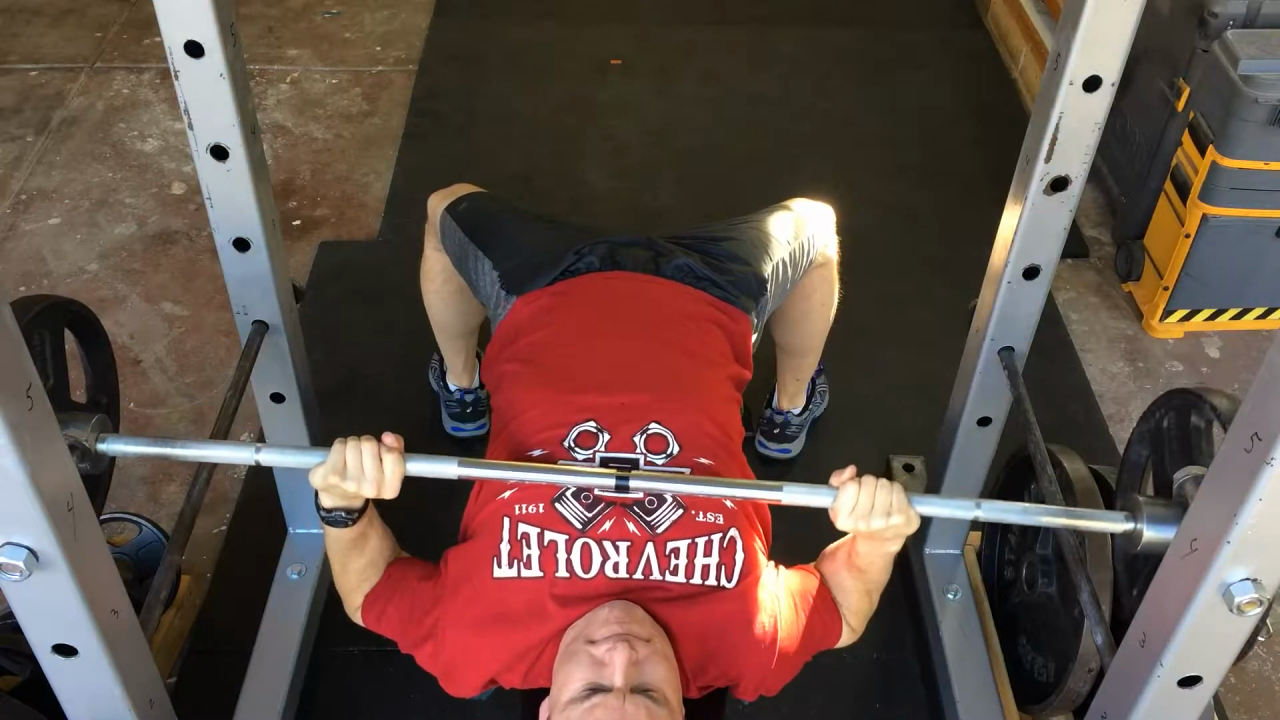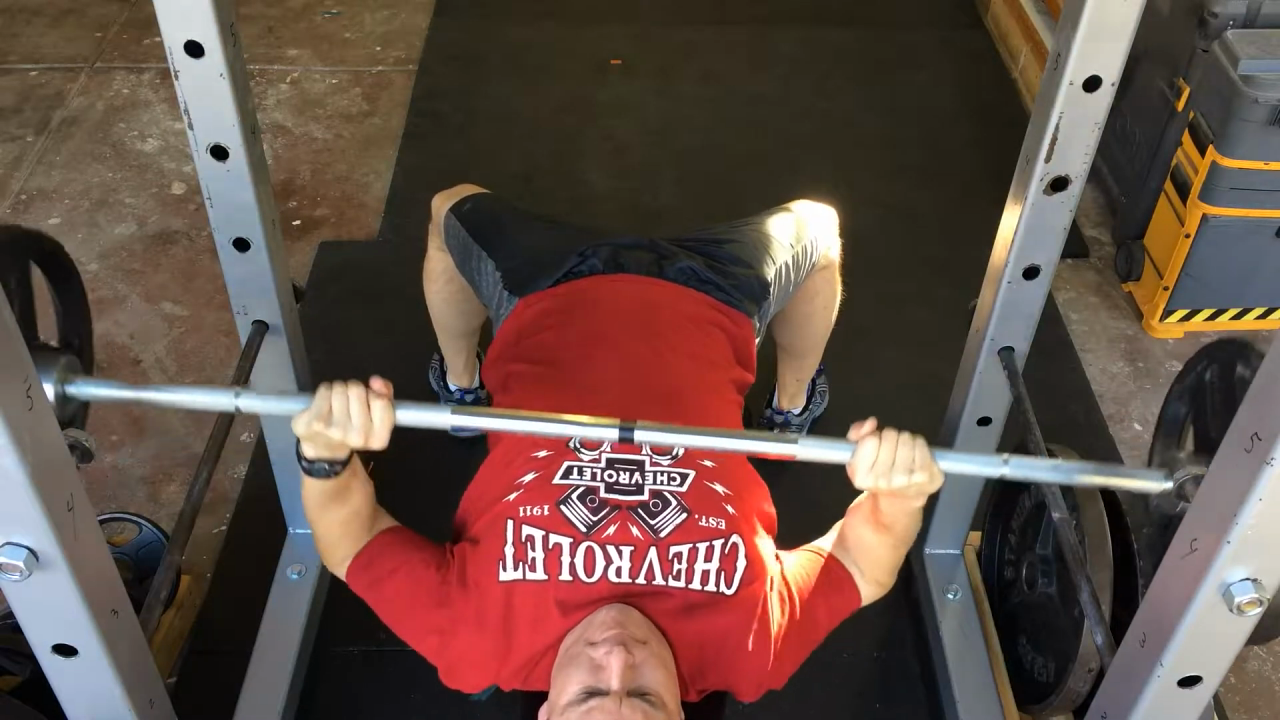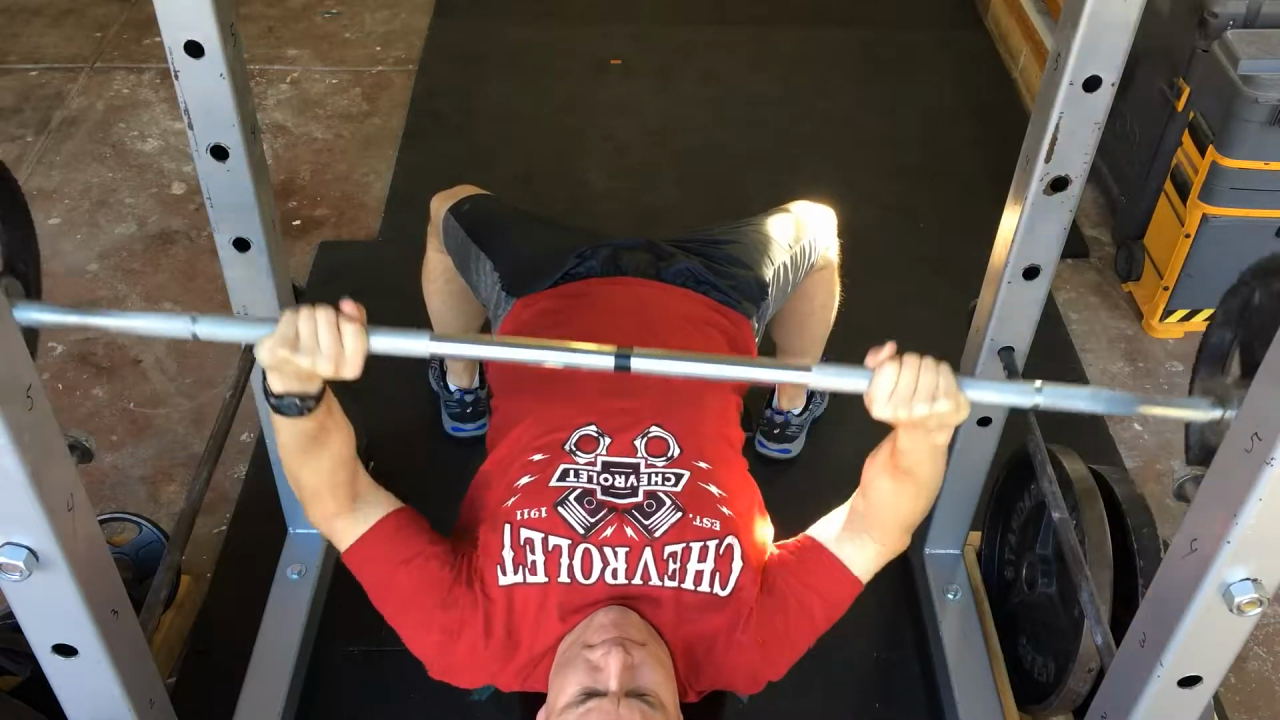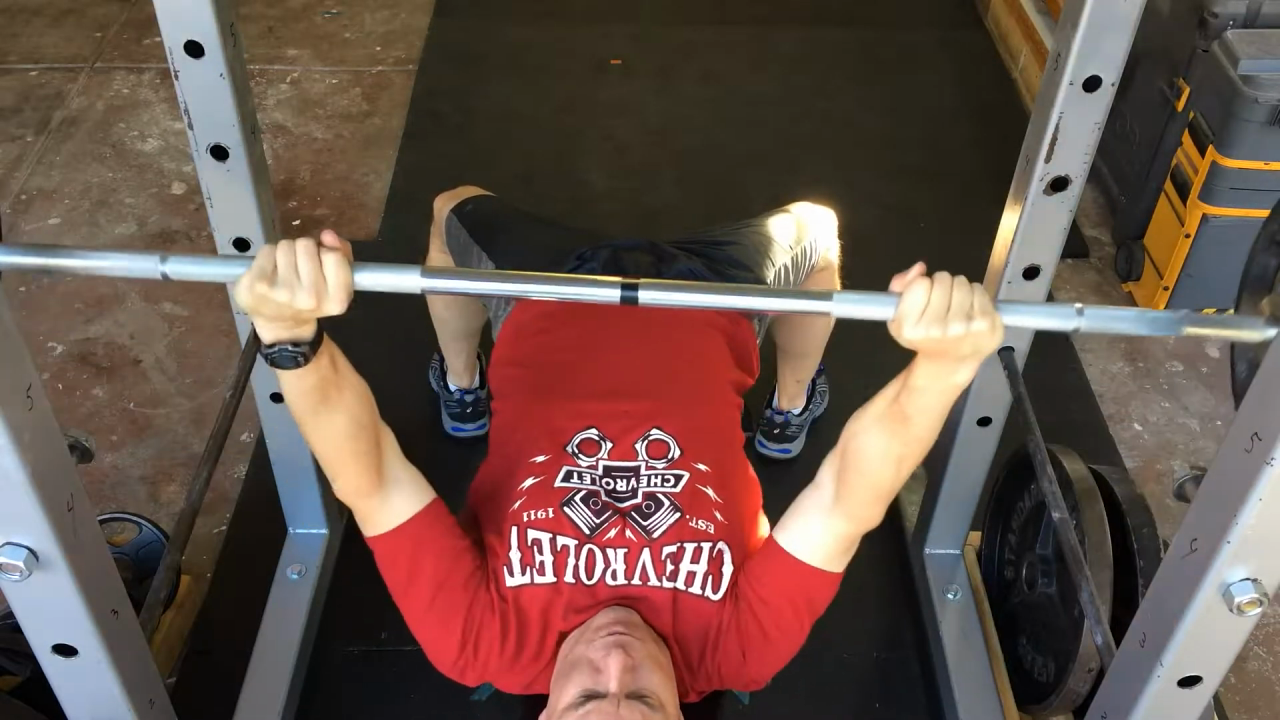
dt=0.3s
person 1, frame 1
left shoulder: (474, 640)
right shoulder: (743, 645)
left elbow: (367, 595)
right elbow: (847, 606)
left wrist: (344, 504)
right wrist: (876, 537)
left knee: (451, 207)
right knee: (809, 222)
person 1, frame 2
left shoulder: (478, 640)
right shoulder: (744, 647)
left elbow: (350, 541)
right elbow: (865, 565)
left wrist: (325, 455)
right wrist: (897, 492)
left knee: (455, 208)
right knee: (812, 223)
person 1, frame 3
left shoulder: (471, 643)
right shoulder: (741, 644)
left elbow: (343, 505)
right elbow: (876, 528)
left wrist: (297, 389)
right wrist: (925, 426)
left knee: (454, 208)
right knee: (811, 223)
person 1, frame 4
left shoulder: (482, 644)
right shoulder: (738, 648)
left elbow: (372, 482)
right elbow: (850, 500)
left wrist: (290, 333)
right wrist: (945, 358)
left knee: (457, 208)
right knee: (812, 225)
